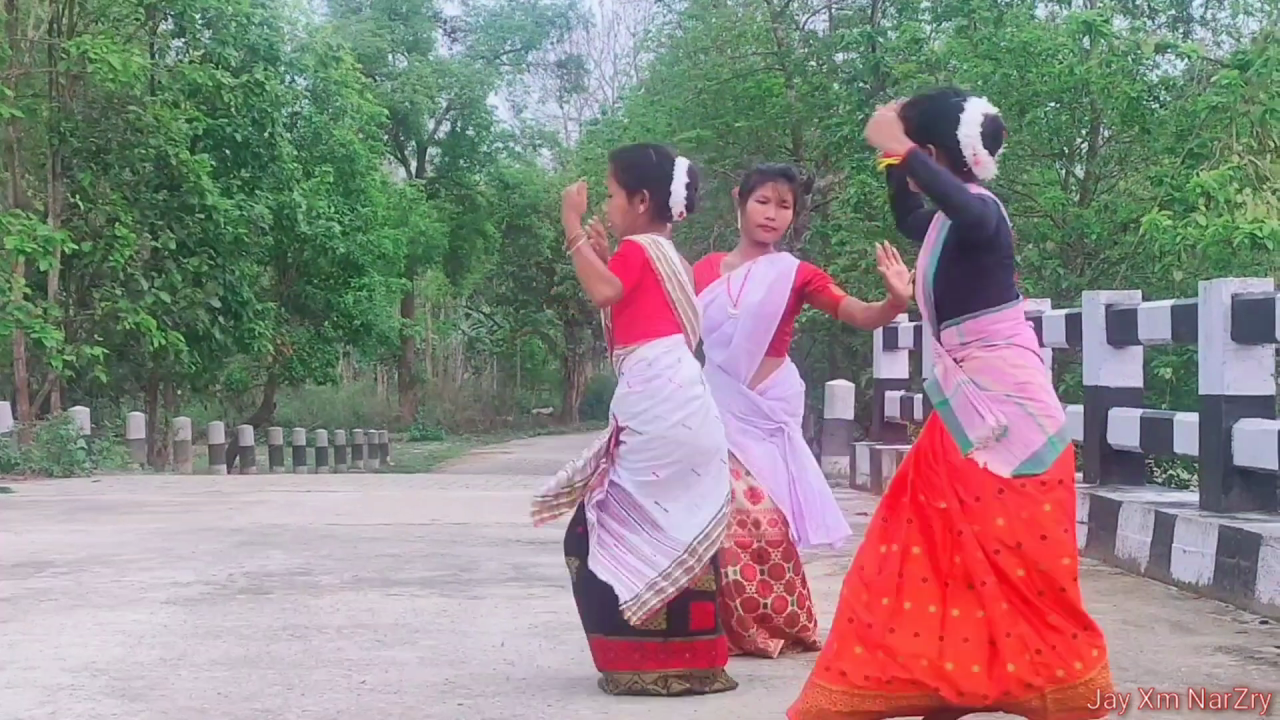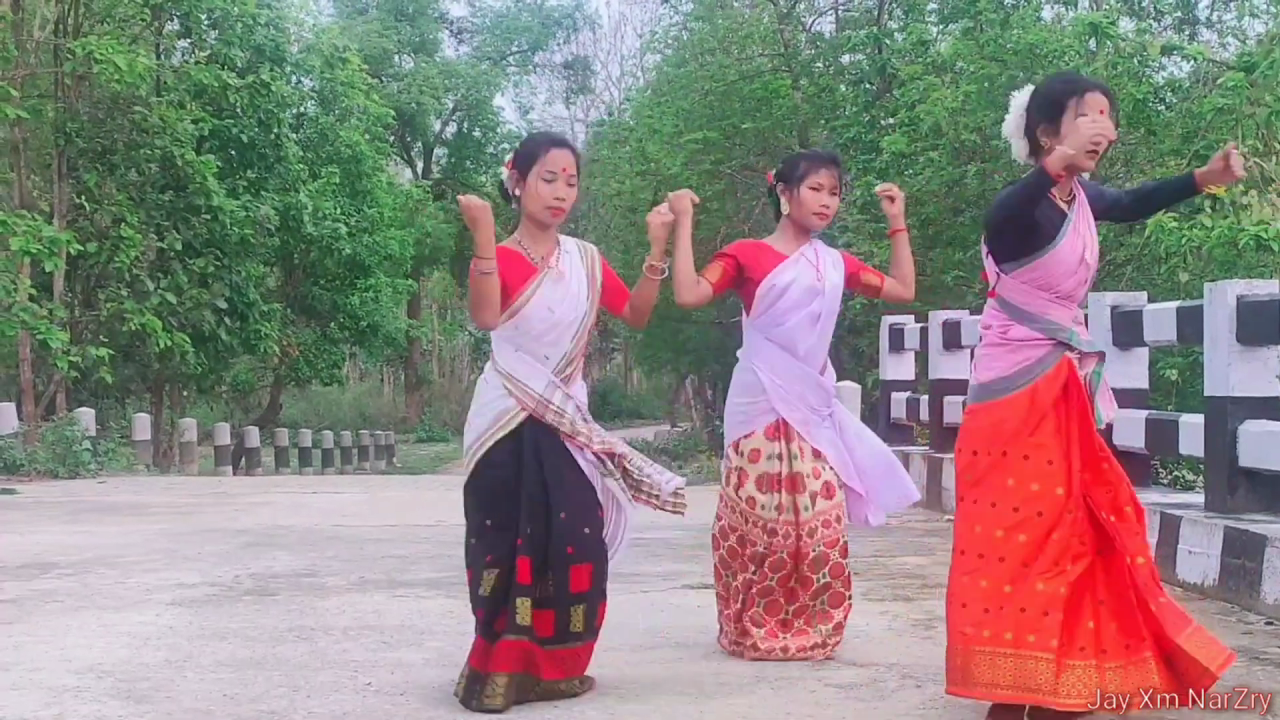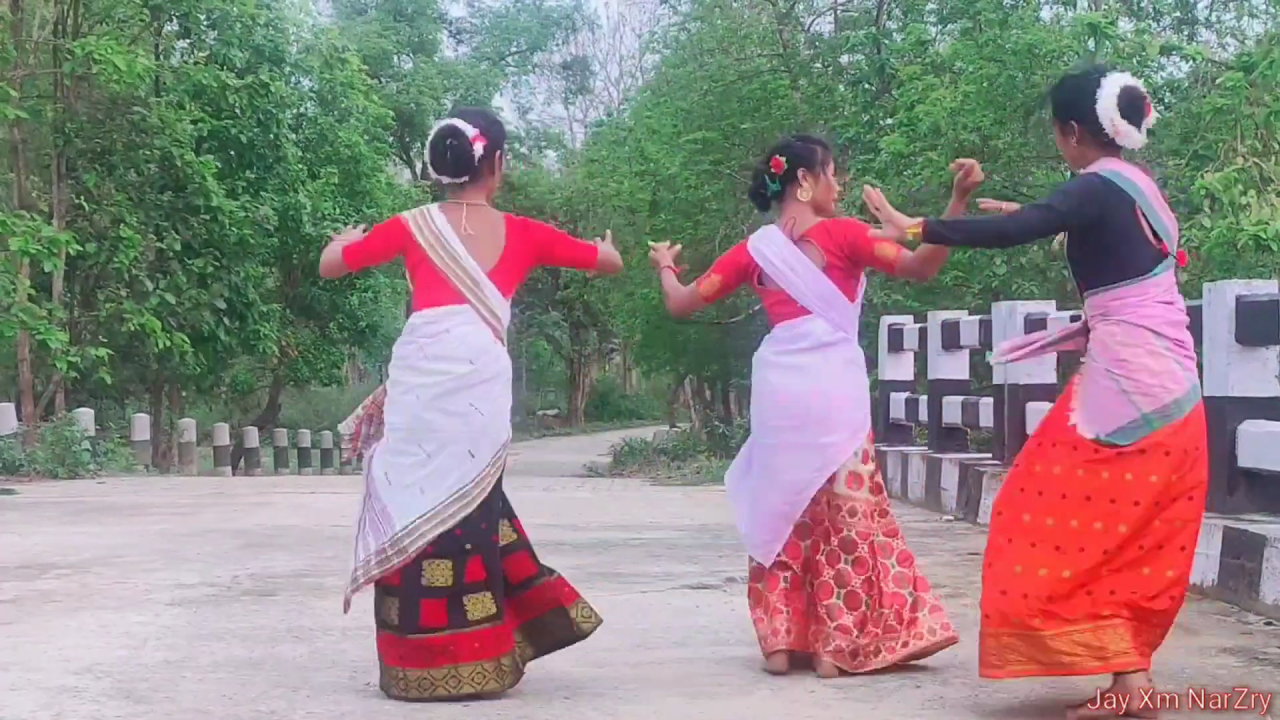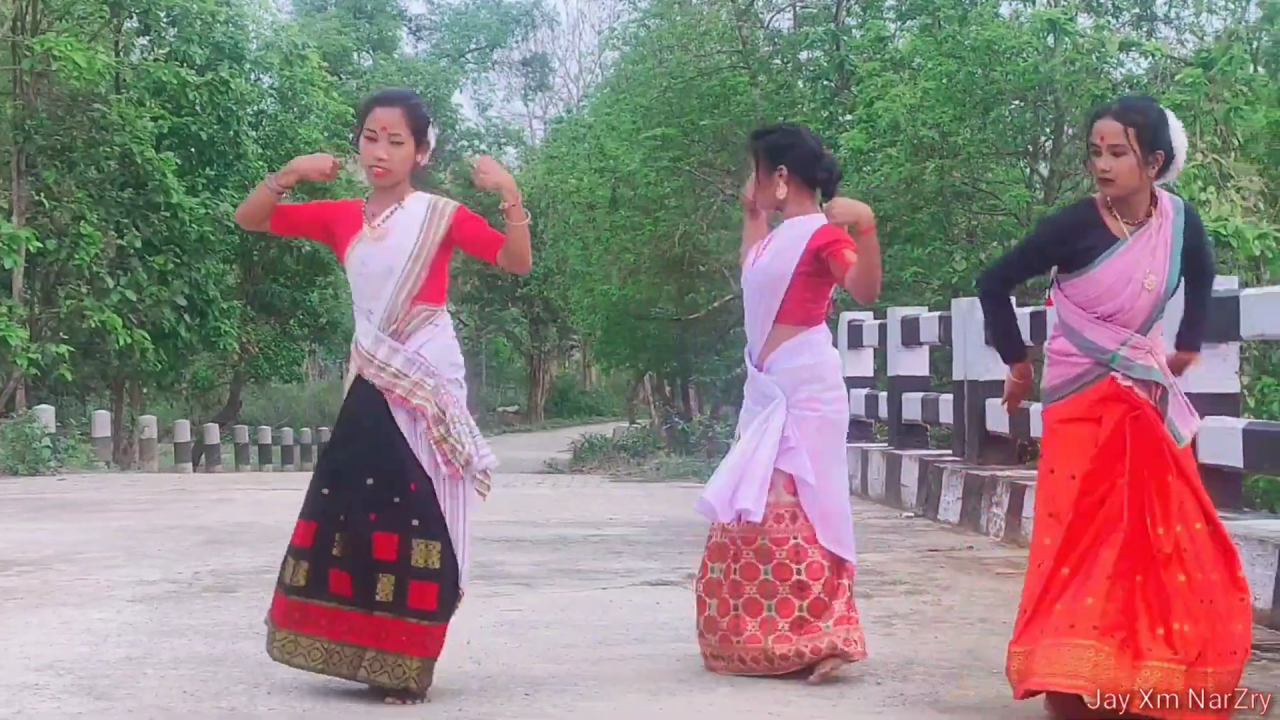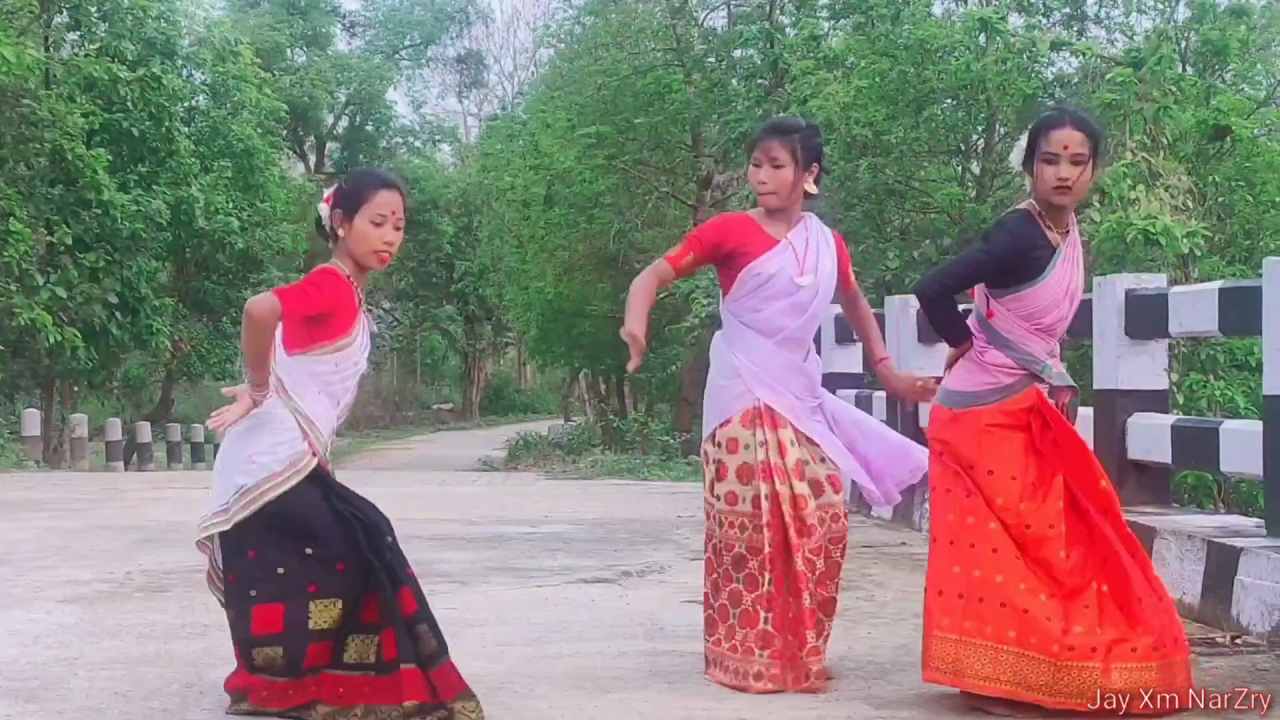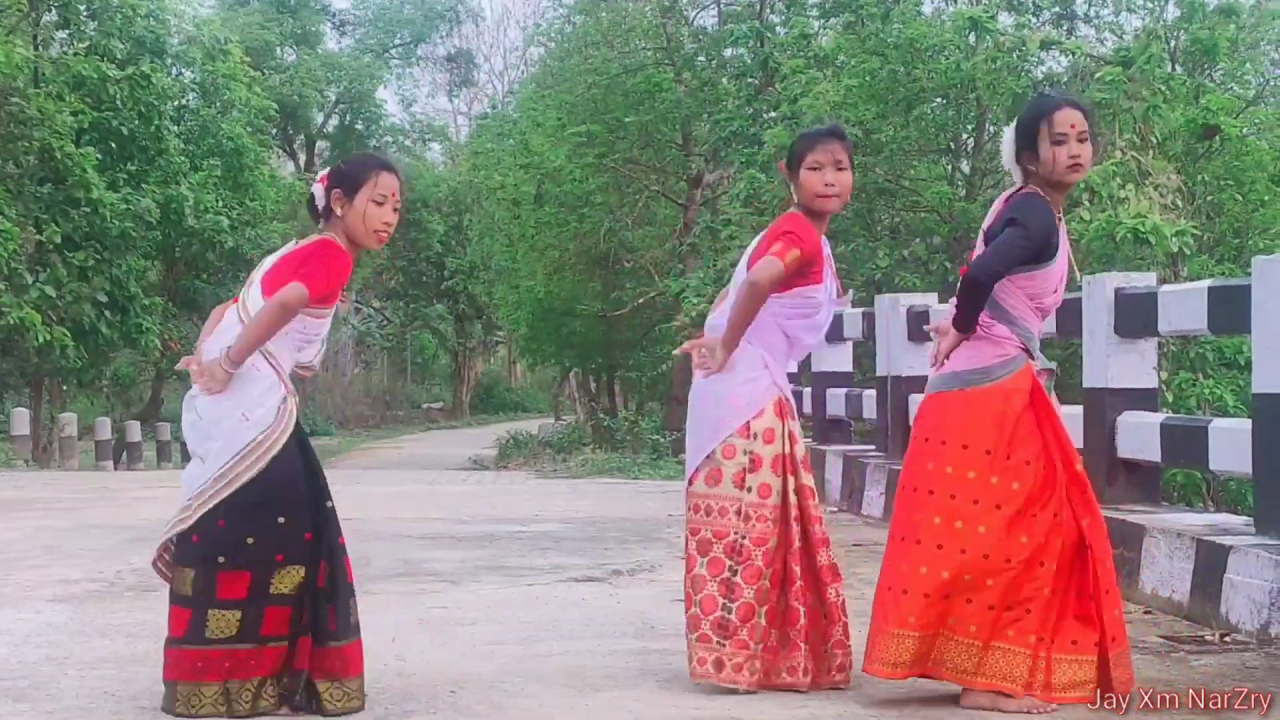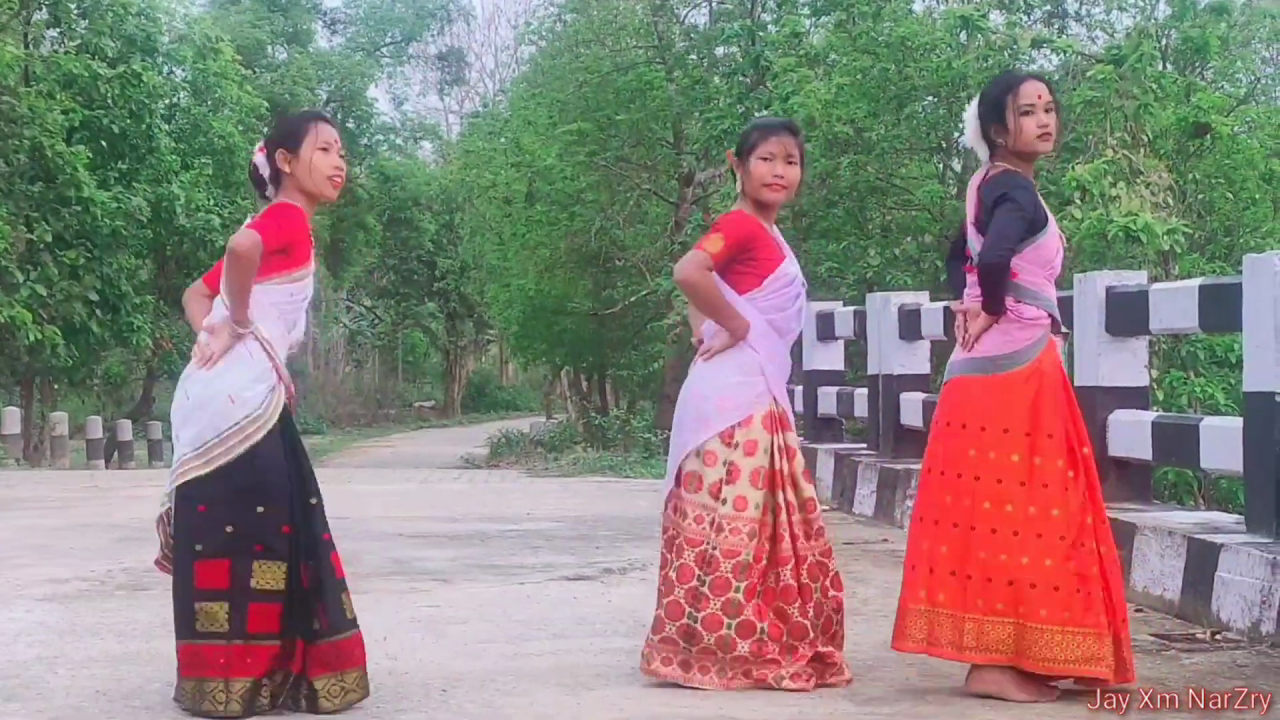
dt=0.5s
person 1, frame 1
left shoulder: (977, 215)
right shoulder: (944, 218)
left elbow: (963, 209)
right elbow: (909, 217)
left wrist: (901, 149)
right wrist: (895, 162)
left hip: (1008, 416)
right hip: (970, 414)
left knee: (1025, 570)
right knee: (927, 551)
person 1, frame 2
left shoulder: (1083, 195)
right shoulder: (1018, 200)
left elbow: (1124, 208)
right elbow: (1010, 217)
left wrist: (1201, 179)
right wrist: (1051, 168)
left hip: (1060, 386)
right hip: (1020, 387)
left knee: (1088, 525)
right knee: (1021, 535)
person 1, frame 3
left shoulder: (1096, 188)
right shoulder: (1136, 183)
left elbow: (1021, 229)
left wrist: (918, 229)
right wrist: (1023, 212)
left hip: (1128, 384)
right hip: (1164, 384)
left knee: (1076, 529)
right knee: (1131, 538)
person 1, frame 4
left shoulder: (1181, 219)
right shoulder: (1074, 223)
left elbow: (1201, 285)
right elbow: (994, 283)
left wrist: (1186, 349)
right wrist: (1016, 361)
left hip: (1146, 398)
right hip: (1081, 400)
left knee: (1171, 538)
right knee: (1086, 539)
person 1, frame 5
left shoulder: (1068, 229)
right shoulder: (1019, 234)
right elbow: (931, 293)
right wrist: (965, 348)
left hip: (1035, 405)
right hip: (989, 408)
left knee: (1062, 535)
right knee: (1003, 543)
person 1, frame 6
left shoulder: (1032, 211)
right shoulder: (1036, 215)
left elbow: (985, 277)
right elbow: (981, 274)
left wrist: (961, 327)
right wrist: (965, 329)
left hip: (1006, 390)
right hip: (990, 389)
left knee: (1038, 527)
right knee: (994, 535)
left ankle: (1005, 669)
right ankle: (981, 678)
person 1, frame 7
left shoulder: (993, 186)
right shoulder: (1015, 188)
left elbow: (963, 256)
right elbow: (995, 258)
right wrist: (992, 313)
left hip: (998, 368)
right hip: (1014, 366)
left knee: (1003, 509)
right knee: (1017, 510)
left ankle: (1001, 656)
right ankle: (994, 663)
person 2, frame 1
left shoulder: (635, 250)
right shoulder: (665, 256)
left elbow: (603, 293)
right elbow: (628, 319)
left wrist: (573, 229)
right wrist: (597, 249)
left hip: (656, 410)
right hip: (686, 413)
left knee: (610, 535)
right knee: (672, 537)
left ankle: (651, 663)
right ankle: (692, 662)
person 2, frame 2
left shoulder: (586, 258)
right shoulder: (503, 256)
left elbow: (636, 314)
right elbow: (486, 318)
left wrist: (659, 248)
right wrist: (483, 238)
left hip: (564, 416)
right hip: (508, 416)
left knee: (578, 535)
right knee: (509, 541)
left ankle: (550, 664)
right ankle: (501, 668)
person 2, frame 3
left shoulder: (411, 225)
right shoulder: (521, 233)
left elbow: (330, 266)
right elbow: (606, 262)
left wrist: (344, 235)
right wrist: (609, 248)
left hip: (419, 381)
right hip: (480, 384)
left knee: (417, 513)
right knee: (467, 512)
left ankle: (422, 666)
right ankle: (471, 663)
person 2, frame 4
left shoulder: (442, 214)
right shoulder: (343, 216)
left elbow: (518, 262)
right elbow: (249, 217)
left wrist: (509, 195)
right wrist: (290, 173)
left hip: (427, 381)
right hip: (373, 382)
left knee: (414, 504)
right knee: (351, 498)
left ankle: (401, 660)
right ankle: (381, 657)
person 2, frame 5
left shoulder: (346, 292)
right shoulder: (329, 283)
right elbow: (259, 307)
left wrist: (254, 393)
right wrist: (256, 390)
left hip: (295, 458)
right hip: (275, 461)
person 2, frame 6
left shoulder: (296, 254)
right shoulder: (330, 255)
left elbow: (232, 312)
right elbow: (292, 301)
left wrist: (208, 361)
right wrist: (231, 363)
left hip: (229, 411)
right hip: (251, 413)
left knee: (273, 540)
right knee: (283, 541)
person 2, frame 7
left shoulder: (274, 230)
right shoulder: (287, 218)
left elbow: (197, 293)
right elbow: (240, 246)
left wrist: (213, 335)
right wrist: (235, 326)
left hip: (232, 398)
right hip: (242, 399)
left knee: (256, 535)
right knee: (252, 535)
person 3, frame 1
left shoulder: (796, 274)
right shoulder: (705, 269)
left elbow: (861, 315)
left wrist: (897, 298)
left hip: (769, 415)
right hip: (720, 416)
left knee: (769, 526)
right knee: (727, 529)
left ankle: (787, 626)
right ankle: (741, 629)
person 3, frame 2
left shoulder: (836, 261)
right shoulder: (747, 252)
left elbow: (904, 291)
right elbow: (689, 295)
left wrist: (898, 225)
right wrist: (684, 227)
left hip: (813, 409)
right hip: (763, 407)
left knee: (820, 527)
right knee: (759, 522)
left ankle: (801, 631)
right ankle: (751, 630)
person 3, frame 3
left shoulder: (753, 248)
right shoulder: (841, 233)
left elbow: (681, 305)
right elbow: (919, 266)
left wrist: (664, 268)
right wrist: (959, 200)
left hip: (778, 389)
right hip: (834, 390)
left knee: (785, 518)
right knee: (848, 520)
left ankle: (782, 641)
right ankle: (838, 645)
person 3, frame 4
left shoulder: (823, 234)
right shoulder: (769, 236)
left elbow: (866, 287)
left wrist: (863, 232)
right wrist: (758, 217)
left hip: (803, 392)
right hip: (769, 393)
left knee: (786, 516)
right knee: (750, 516)
left ankle: (820, 640)
right ankle: (783, 642)
person 3, frame 5
left shoulder: (828, 242)
right shoulder: (729, 230)
left elbow: (855, 305)
right elbow: (655, 274)
left wrist: (888, 372)
right wrist: (635, 319)
left hip: (800, 394)
right hip: (747, 395)
left knee: (821, 519)
right knee: (758, 526)
left ankle: (798, 654)
right ankle: (754, 658)
person 3, frame 6
left shoulder: (808, 238)
right shoulder: (797, 232)
left elbow: (743, 289)
right elbow: (759, 278)
left wrist: (716, 338)
right wrist: (726, 343)
left hip: (763, 393)
right hip: (745, 392)
left knee: (786, 523)
right knee: (747, 523)
left ankle: (788, 654)
right ankle: (738, 654)
person 3, frame 7
left shoulder: (767, 235)
right shoulder: (738, 225)
left elbow: (706, 299)
right elbow: (688, 274)
left wrist: (711, 332)
right wrist: (734, 326)
left hip: (762, 401)
right hip: (733, 401)
left knee: (790, 526)
right knee: (728, 527)
left ankle: (778, 651)
right ankle: (707, 654)
